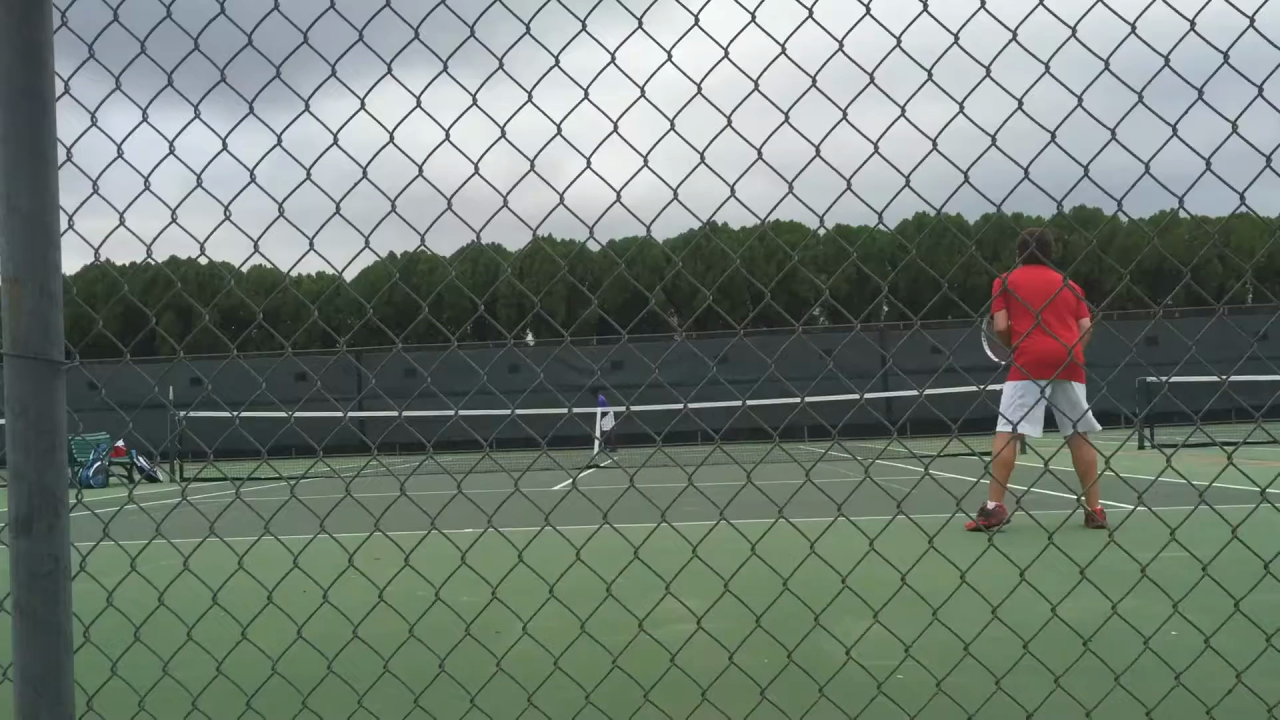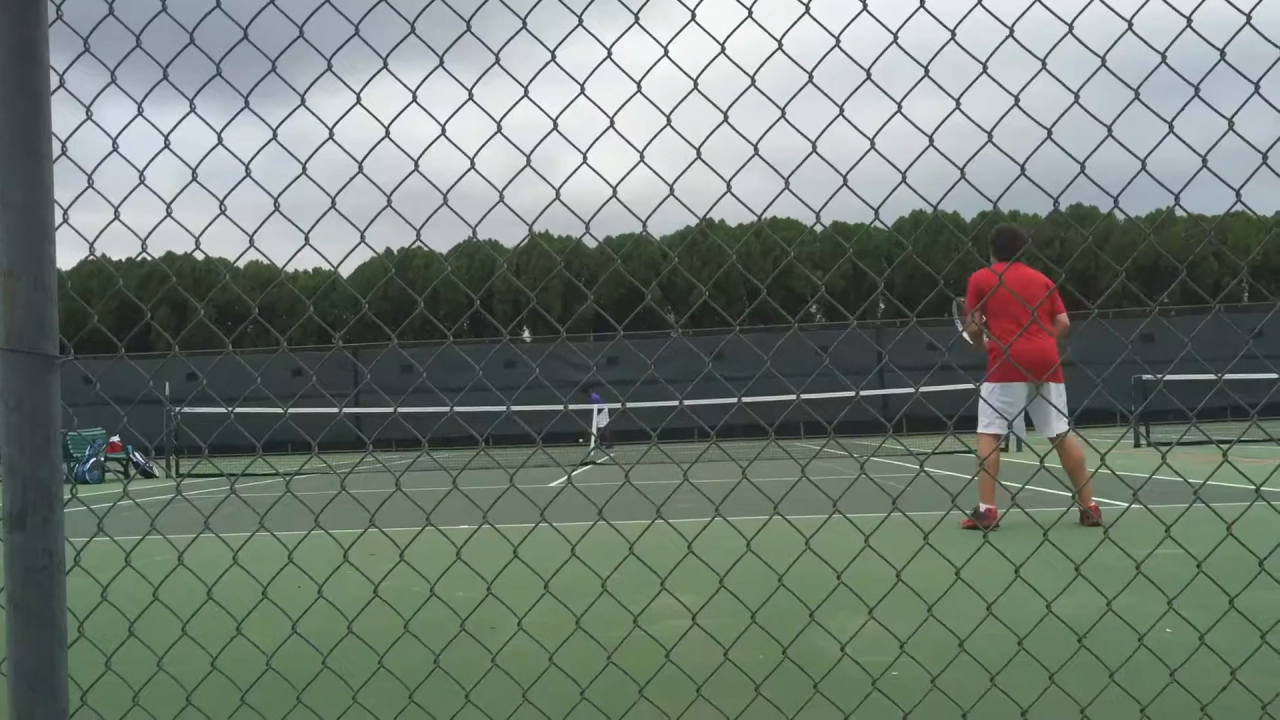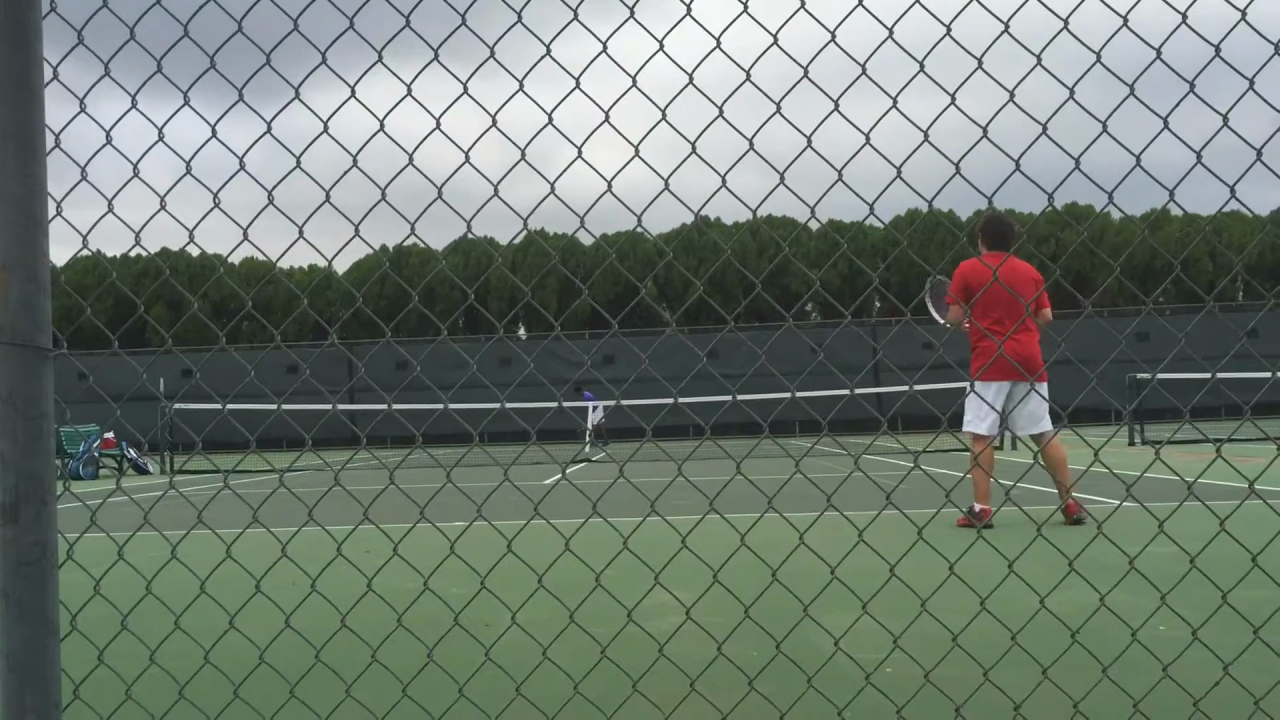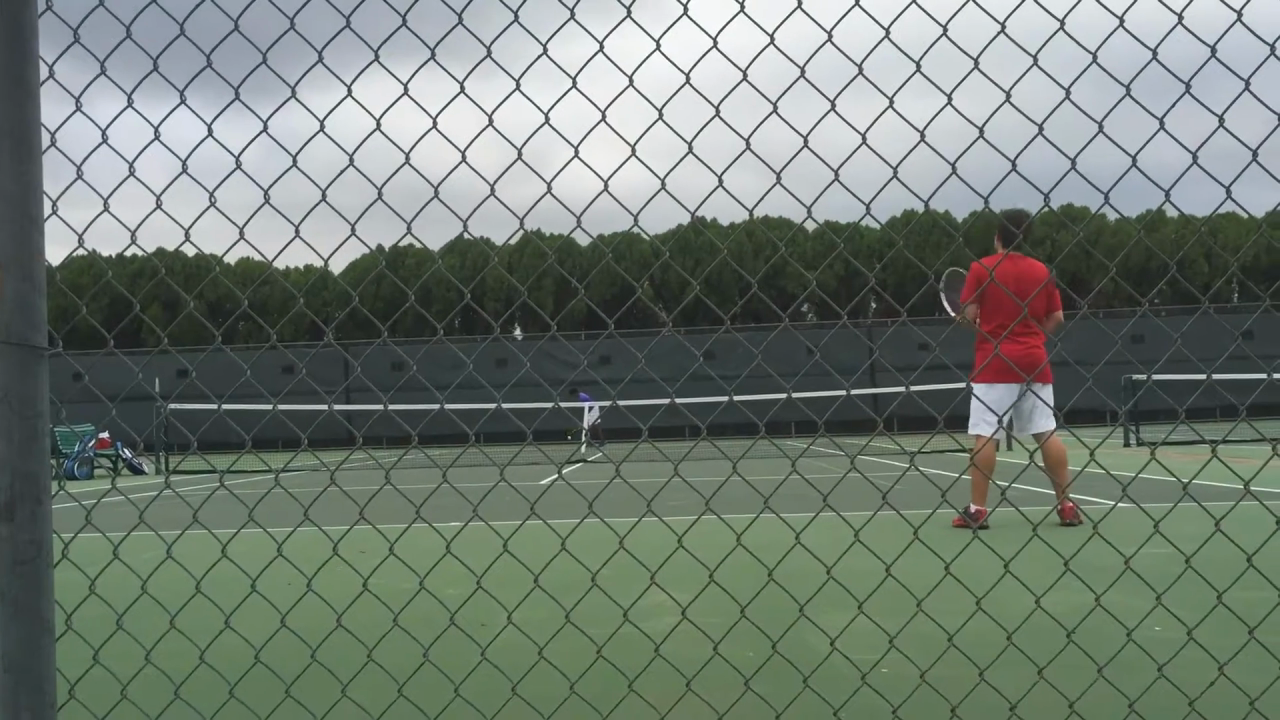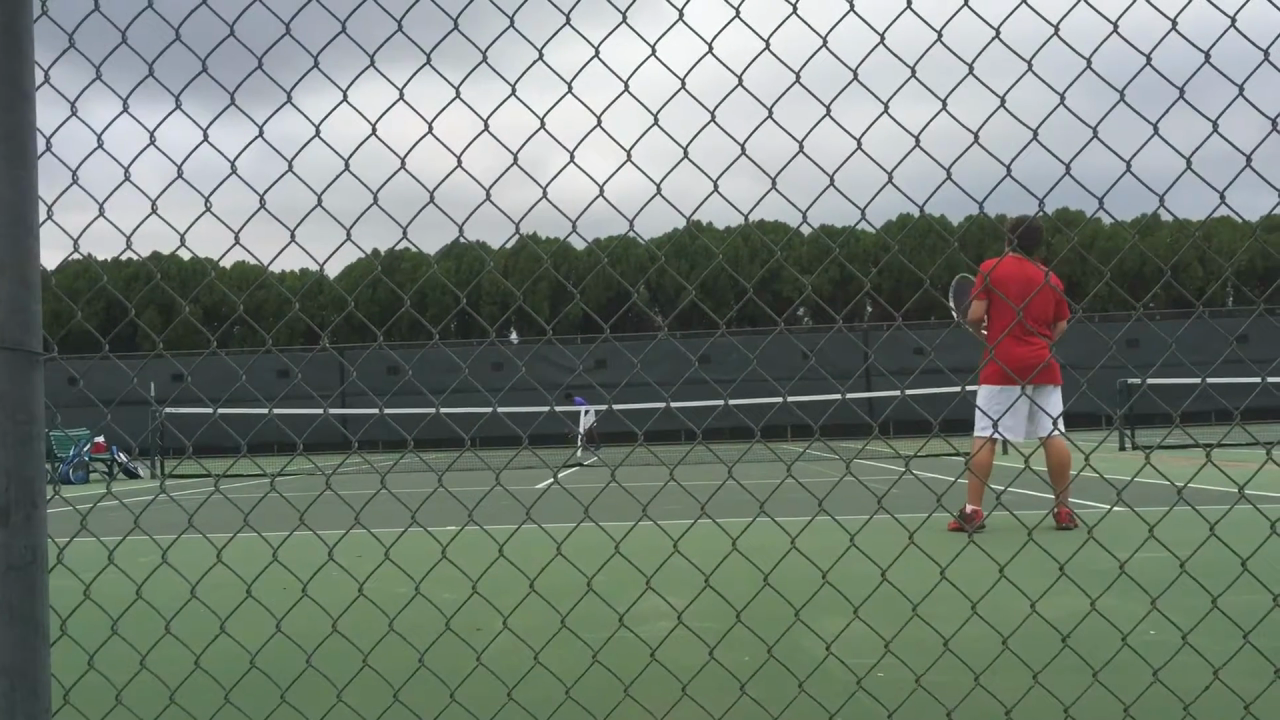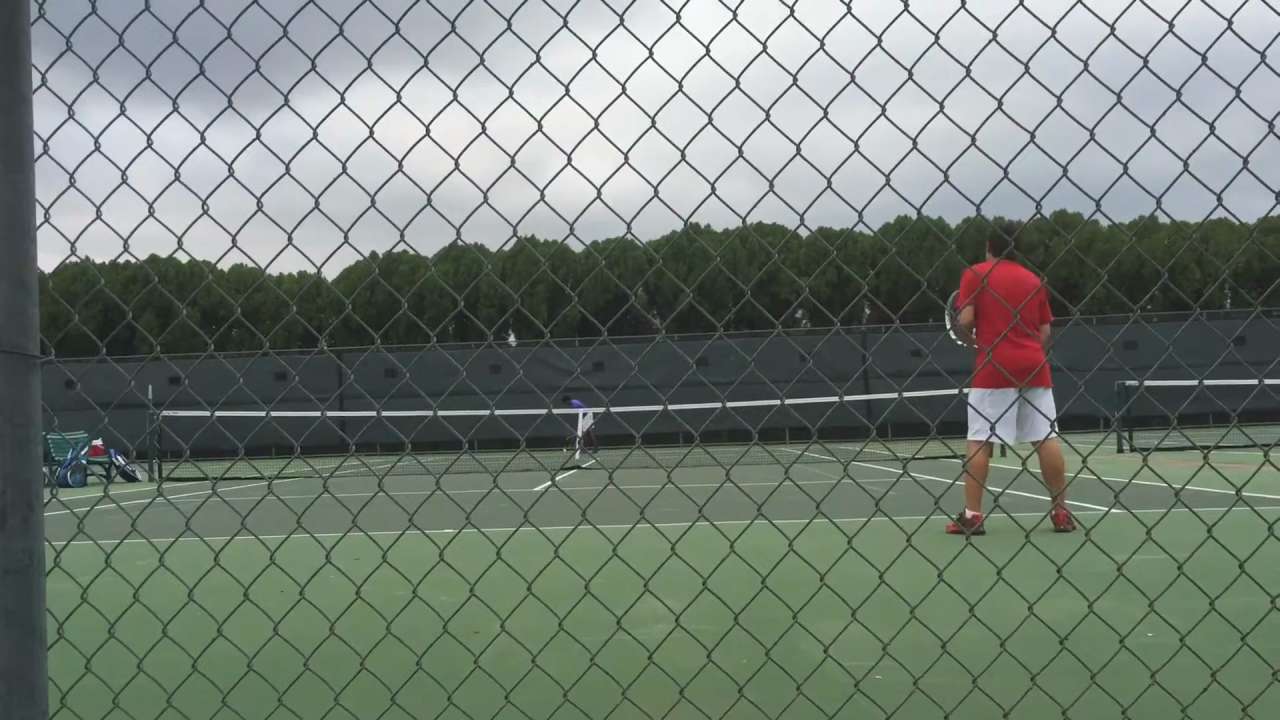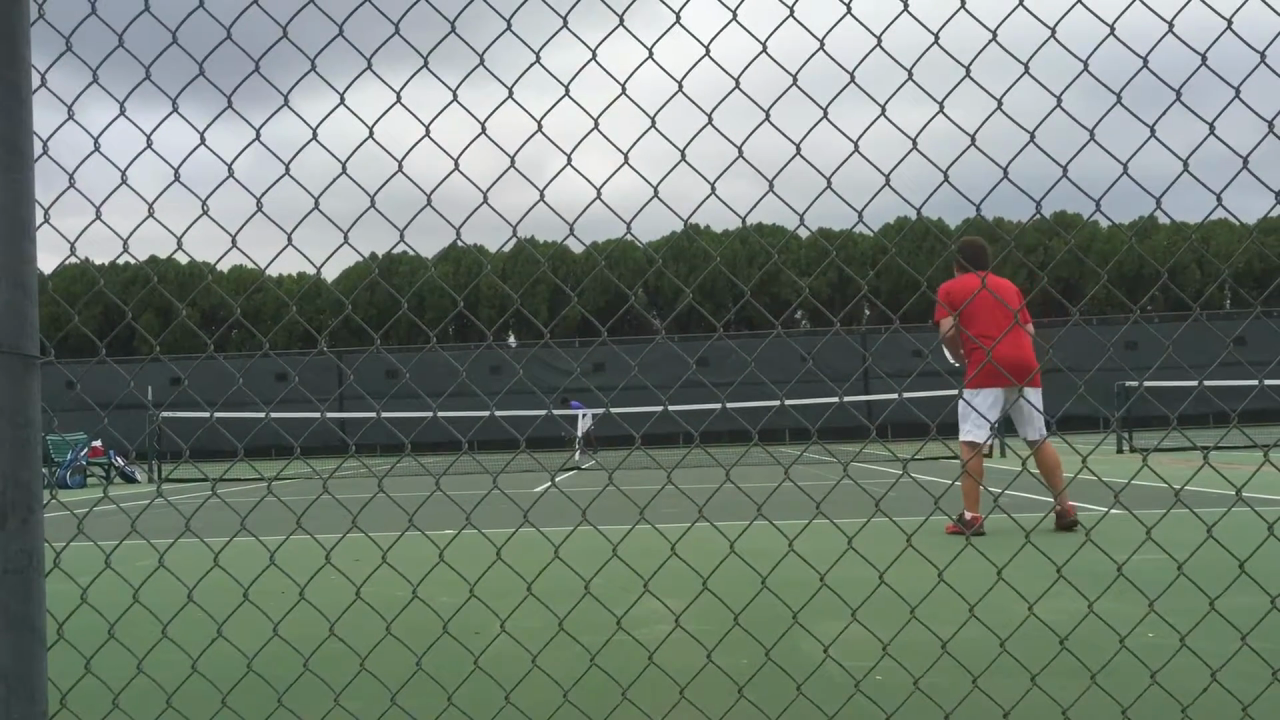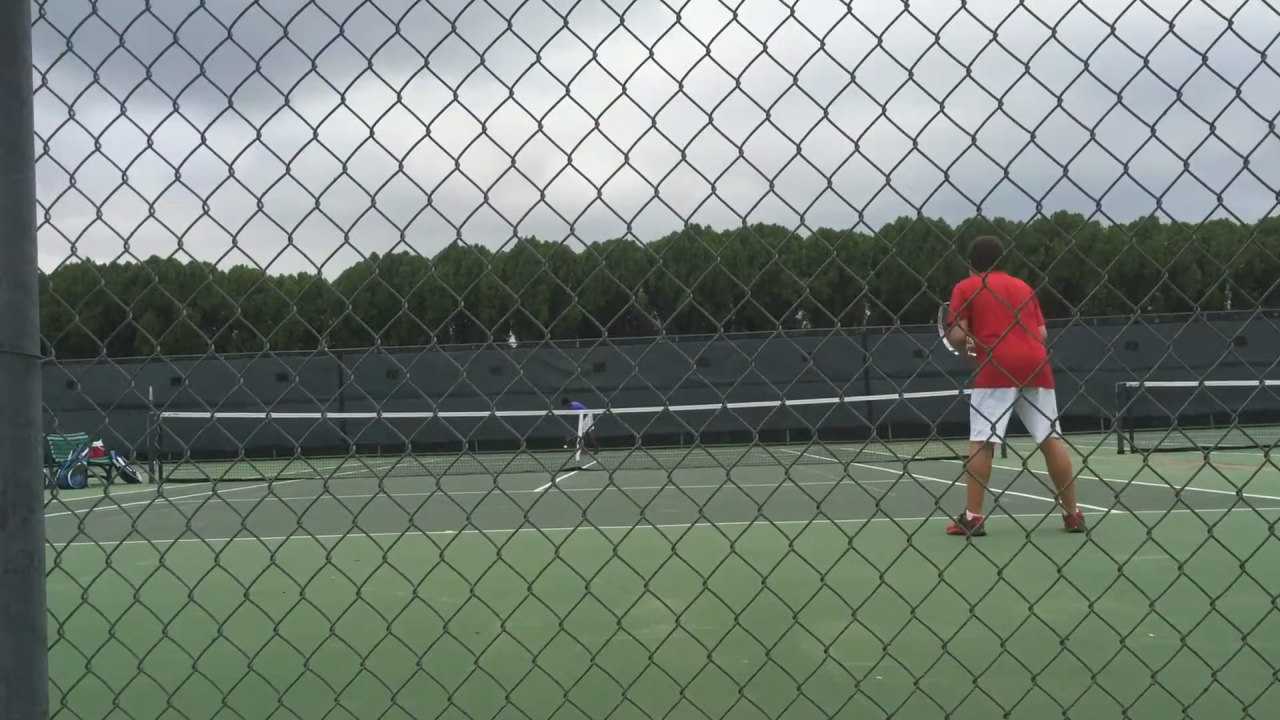
dt=0.3s
person 1, frame 1
left shoulder: (1005, 281)
right shoulder: (1068, 284)
left elbow: (1000, 327)
right elbow: (1086, 326)
left hip: (1029, 362)
right hip: (1068, 361)
left knee: (1008, 432)
right knee: (1079, 434)
left ankle: (994, 507)
right ankle: (1094, 509)
person 1, frame 2
left shoulder: (980, 278)
right shoulder: (1041, 279)
left elbow: (973, 326)
right elbow: (1063, 323)
left wrist: (982, 340)
left hip: (1007, 364)
right hip: (1046, 361)
left knee: (989, 434)
right knee: (1062, 434)
left ankle: (987, 509)
right ankle: (1088, 506)
person 1, frame 3
left shoulder: (967, 269)
right shoulder: (1030, 271)
left elbow: (954, 318)
right elbow: (1046, 316)
left wrist: (970, 325)
left hip: (990, 362)
right hip: (1029, 360)
left knee: (980, 435)
right knee: (1043, 433)
left ankle: (981, 509)
right ankle: (1070, 503)
person 1, frame 4
left shoulder: (983, 268)
right shoulder: (1043, 272)
left elbow: (968, 316)
right elbow: (1057, 319)
left hip: (995, 363)
right hip: (1035, 362)
left knee: (985, 435)
right knee: (1047, 432)
left ankle: (977, 509)
right ankle: (1066, 505)
person 1, frame 5
left shoulder: (990, 269)
right shoulder: (1050, 278)
left elbow: (974, 316)
right elbow: (1061, 327)
left wrist: (983, 330)
left hip: (1001, 366)
right hip: (1043, 366)
left knee: (985, 436)
right knee: (1053, 435)
left ankle: (973, 511)
right ankle: (1063, 510)
person 1, frame 6
left shoulder: (975, 274)
right shoulder: (1034, 280)
left elbow: (964, 319)
right elbow: (1045, 331)
left wrist: (971, 339)
left hip: (995, 369)
right hip: (1034, 366)
left knee: (979, 441)
right knee: (1046, 438)
left ankle: (972, 515)
right ankle: (1060, 512)
person 1, frame 7
left shoulder: (949, 288)
right shoulder: (1009, 286)
left elbow: (949, 331)
right elbow: (1030, 330)
left wrist: (959, 355)
left hip: (986, 369)
right hip: (1025, 364)
left knee: (972, 441)
right knee: (1039, 438)
left ankle: (971, 516)
right ankle: (1064, 507)
person 1, frame 8
left shoulder: (965, 288)
right shoulder: (1023, 287)
left elbow: (959, 335)
right elbow: (1042, 332)
left wrist: (963, 345)
left hip: (997, 370)
right hip: (1036, 366)
left knee: (982, 441)
right knee: (1051, 440)
left ankle: (973, 516)
right ankle: (1072, 513)
